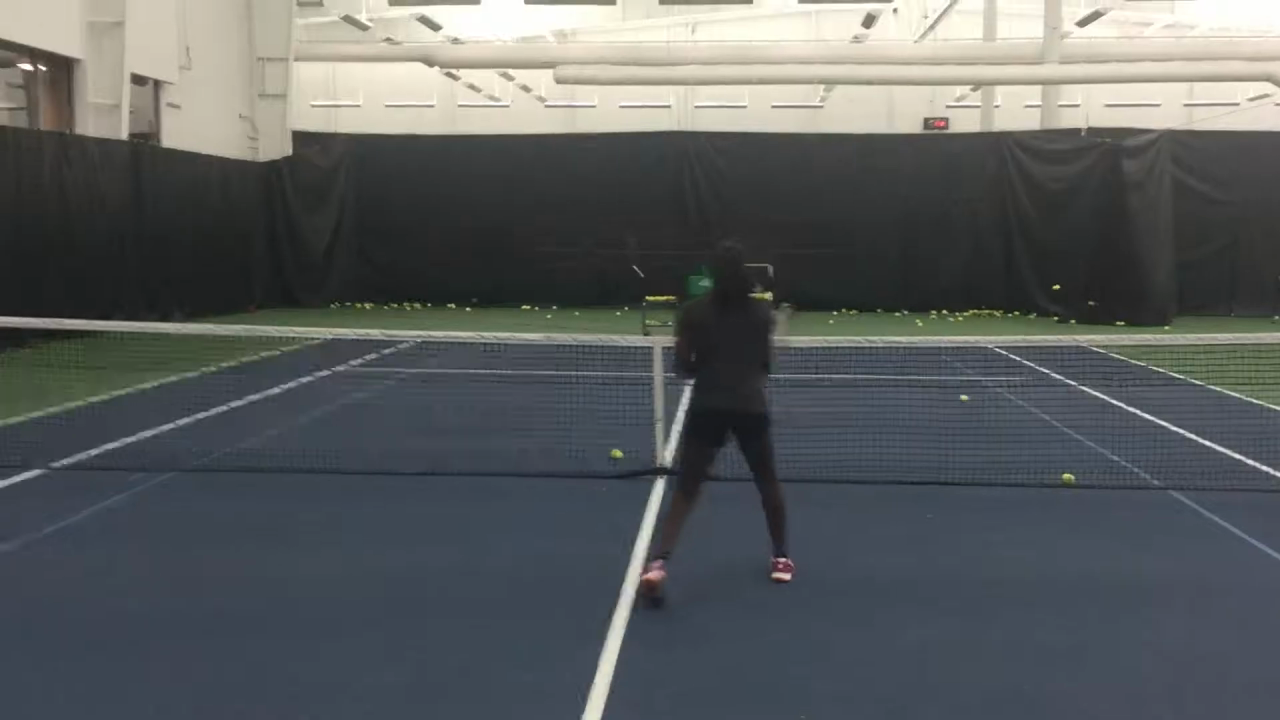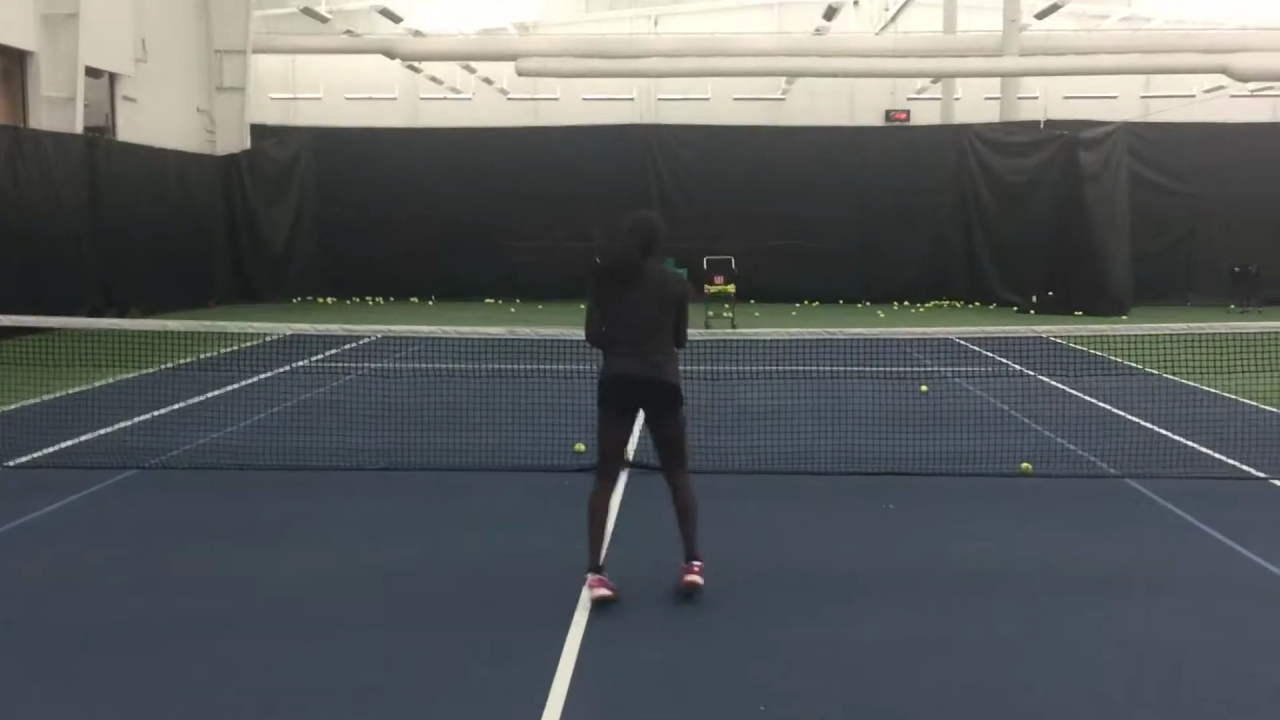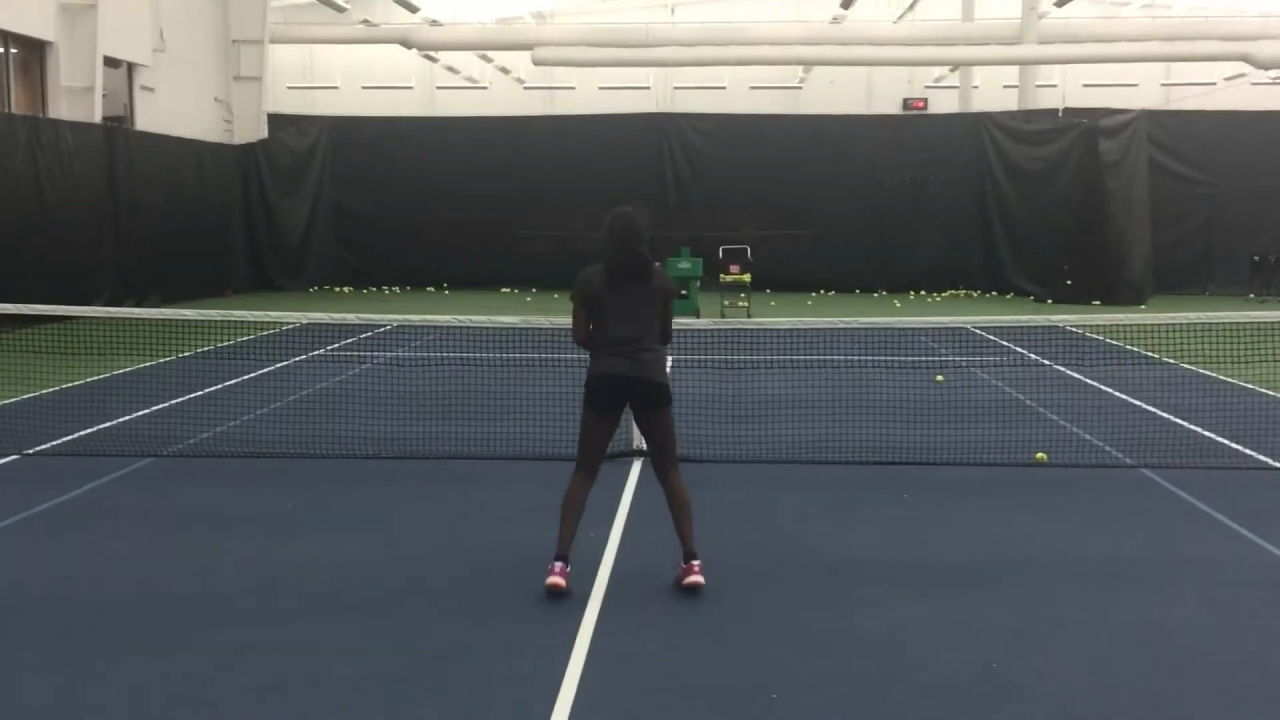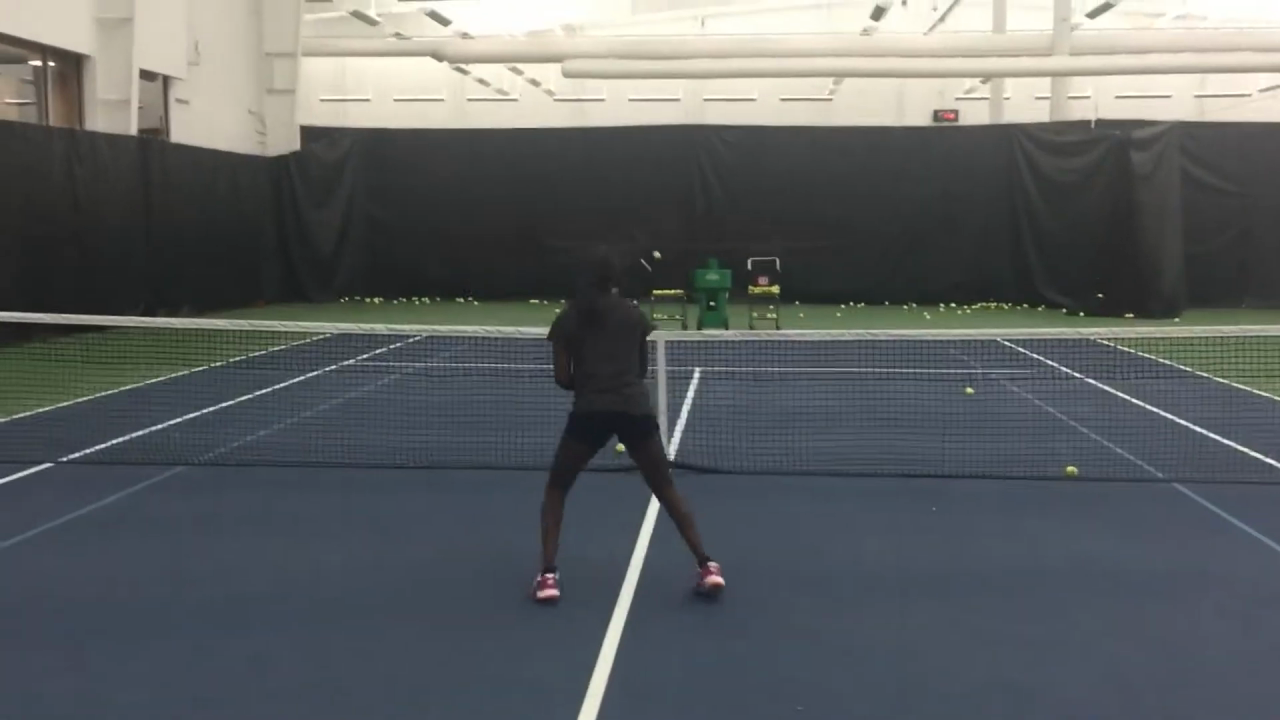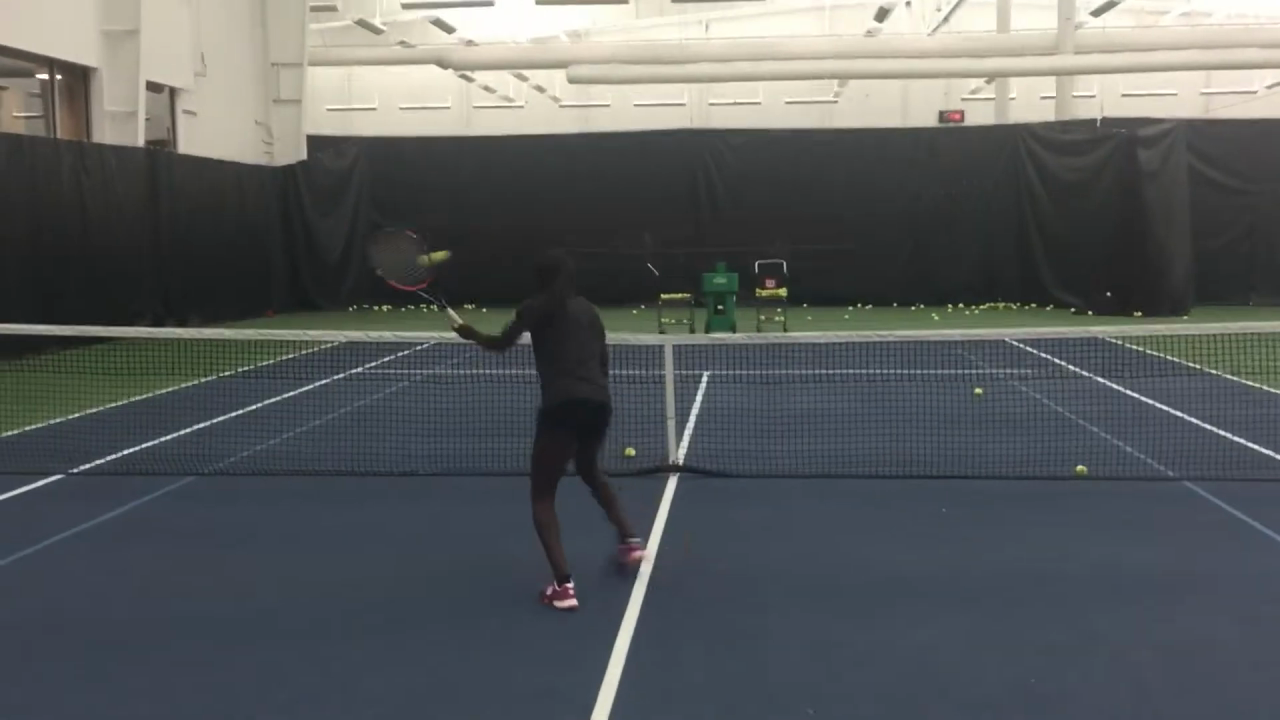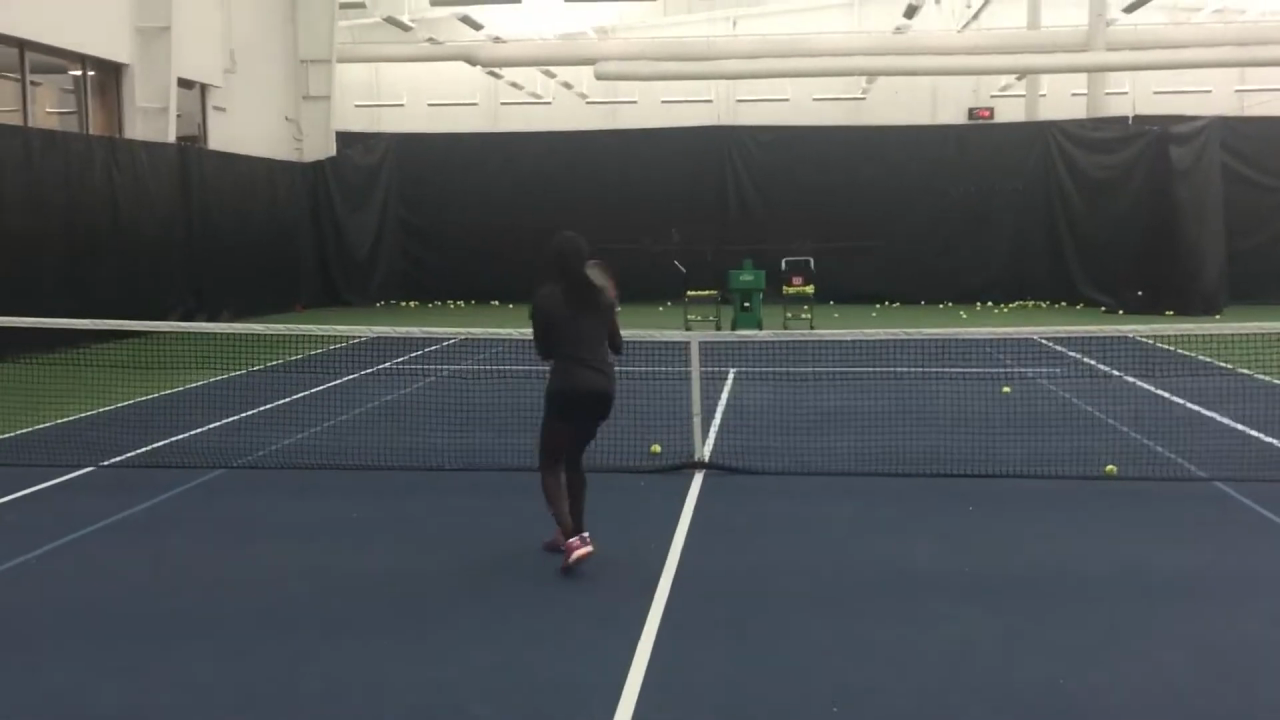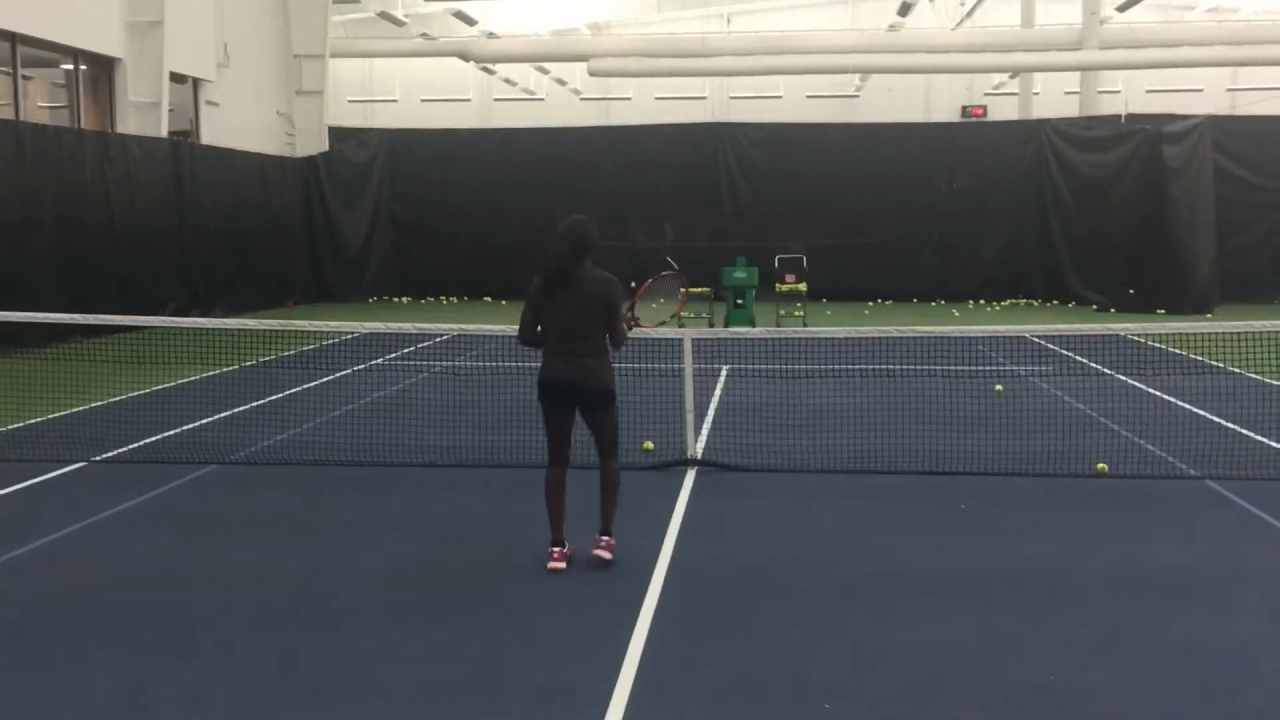
dt=0.4s
person 1, frame 1
left shoulder: (694, 311)
right shoulder: (760, 311)
left elbow: (684, 365)
right elbow: (764, 366)
left hip: (707, 407)
right hip: (750, 407)
left knee: (685, 491)
right knee: (768, 484)
left ankle: (658, 563)
right ankle: (780, 558)
person 1, frame 2
left shoulder: (605, 278)
right shoulder: (675, 284)
left elbow: (593, 335)
right elbow: (679, 340)
left hip: (618, 379)
right hip: (662, 381)
left knee: (605, 475)
right knee: (676, 473)
left ankle: (596, 572)
right ankle: (691, 563)
person 1, frame 3
left shoulder: (589, 279)
right shoulder: (661, 280)
left elbow: (580, 337)
right elbow: (664, 337)
left hip: (605, 378)
right hip: (650, 378)
left knee: (585, 472)
right knee: (669, 472)
left ankle: (560, 562)
right ankle: (691, 562)
person 1, frame 4
left shoulder: (567, 319)
right shoulder: (634, 315)
left elbow: (563, 379)
left hip: (589, 412)
right hip: (635, 409)
left knee: (556, 489)
right knee: (666, 492)
left ankle: (549, 575)
right ankle: (707, 566)
person 1, frame 5
left shoulder: (537, 308)
right shoulder: (589, 310)
left elbow: (501, 343)
left wrist: (468, 332)
left hip: (563, 404)
right hip: (599, 402)
left knee: (542, 495)
right knee: (591, 472)
left ankle: (563, 585)
right ankle: (629, 540)
person 1, frame 6
left shoulder: (543, 298)
right shoulder: (601, 296)
left elbow: (545, 352)
right elbow: (617, 347)
left hip: (568, 388)
right hip: (603, 389)
left knee: (551, 467)
right knee: (572, 459)
left ankle: (572, 537)
right ankle: (574, 533)
person 1, frame 7
left shoulder: (541, 284)
right shoulder: (607, 284)
left elbow: (527, 337)
right elbow: (617, 342)
right wrist: (623, 325)
left hip: (554, 380)
right hip: (595, 381)
left knee: (558, 460)
right knee: (609, 457)
left ankle: (558, 546)
right ankle: (605, 537)
